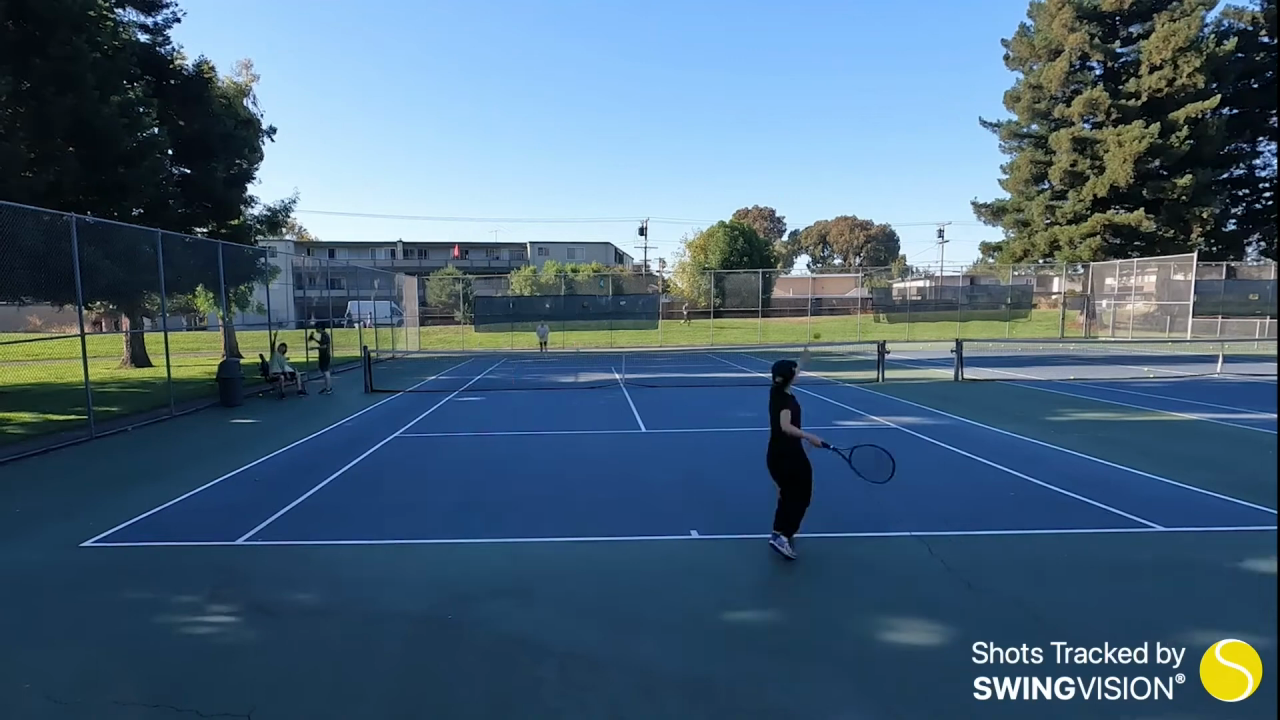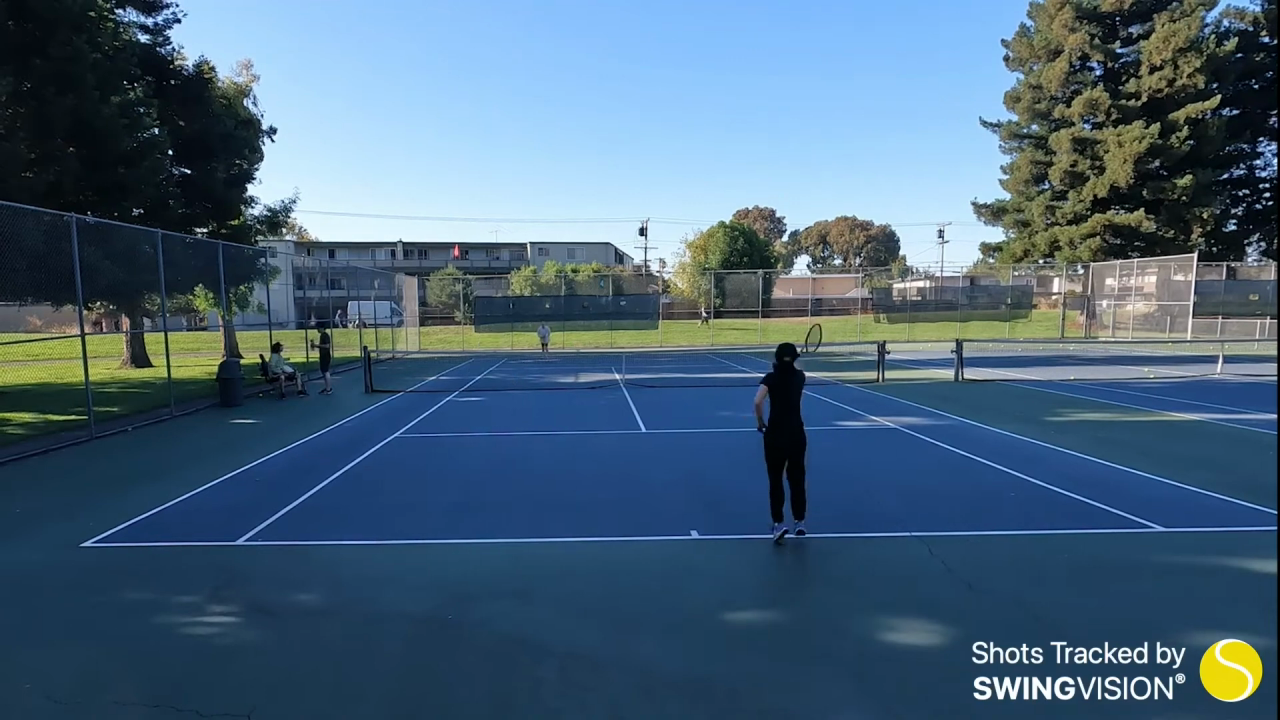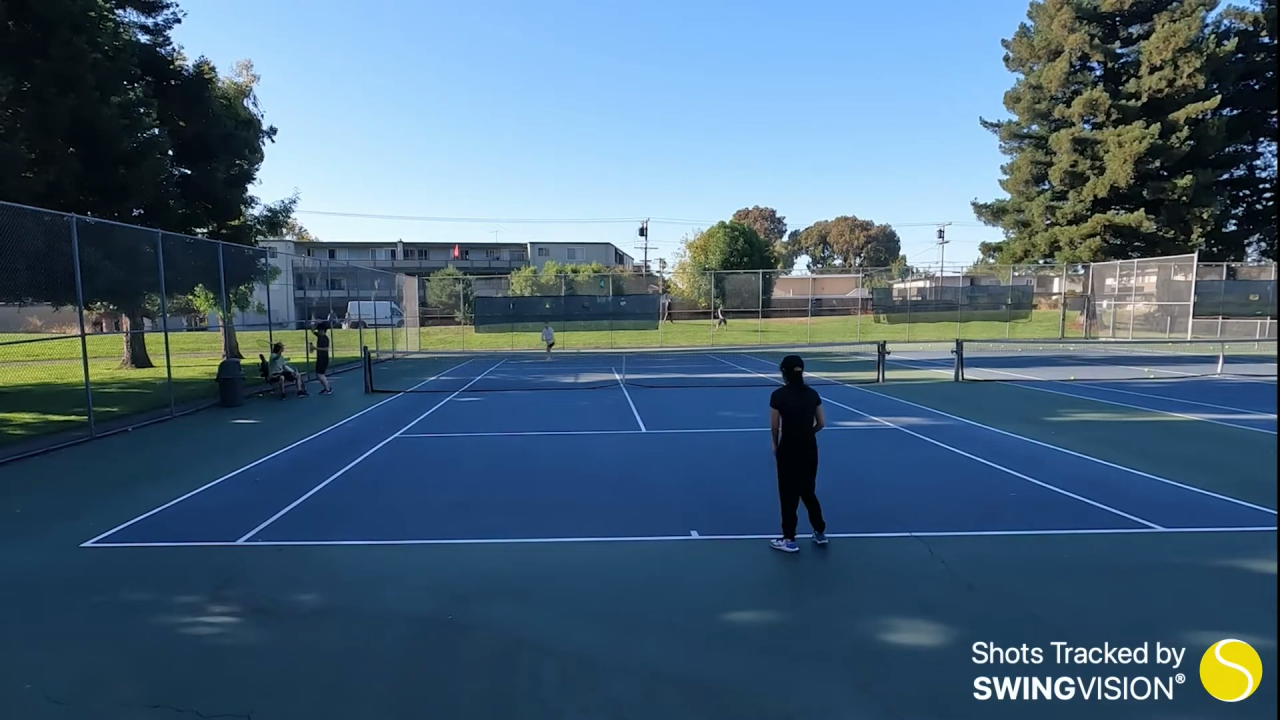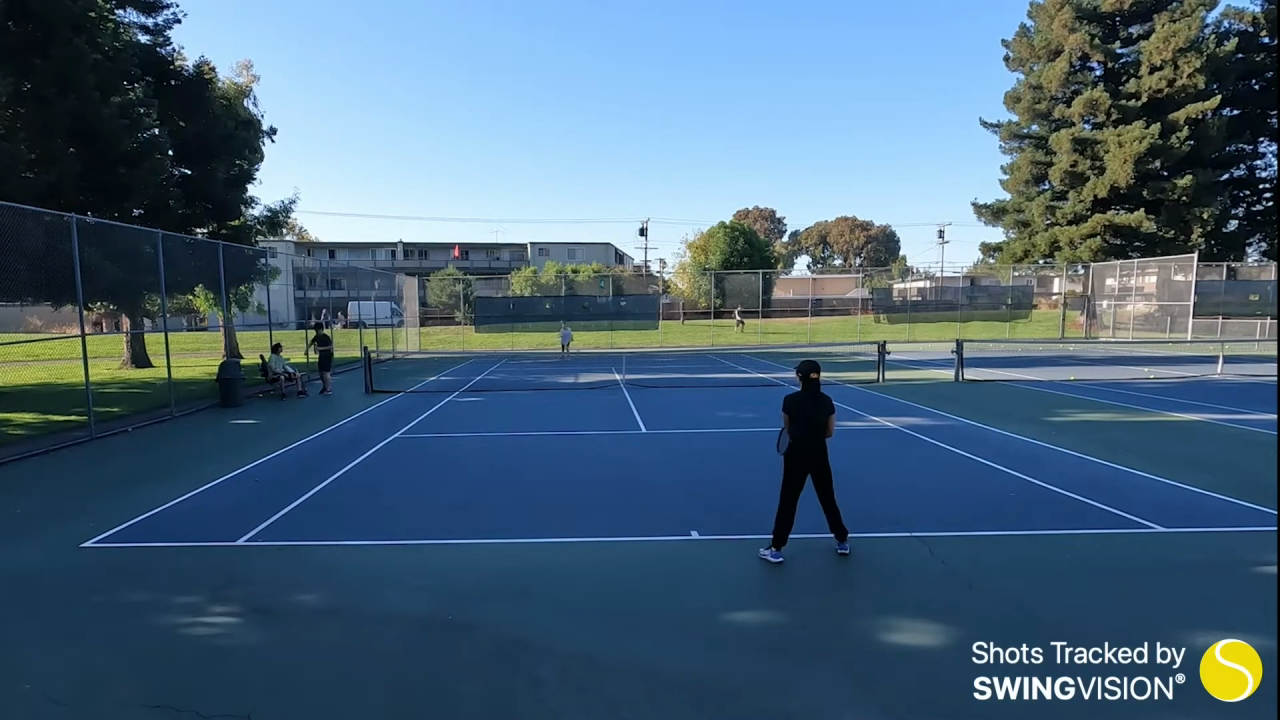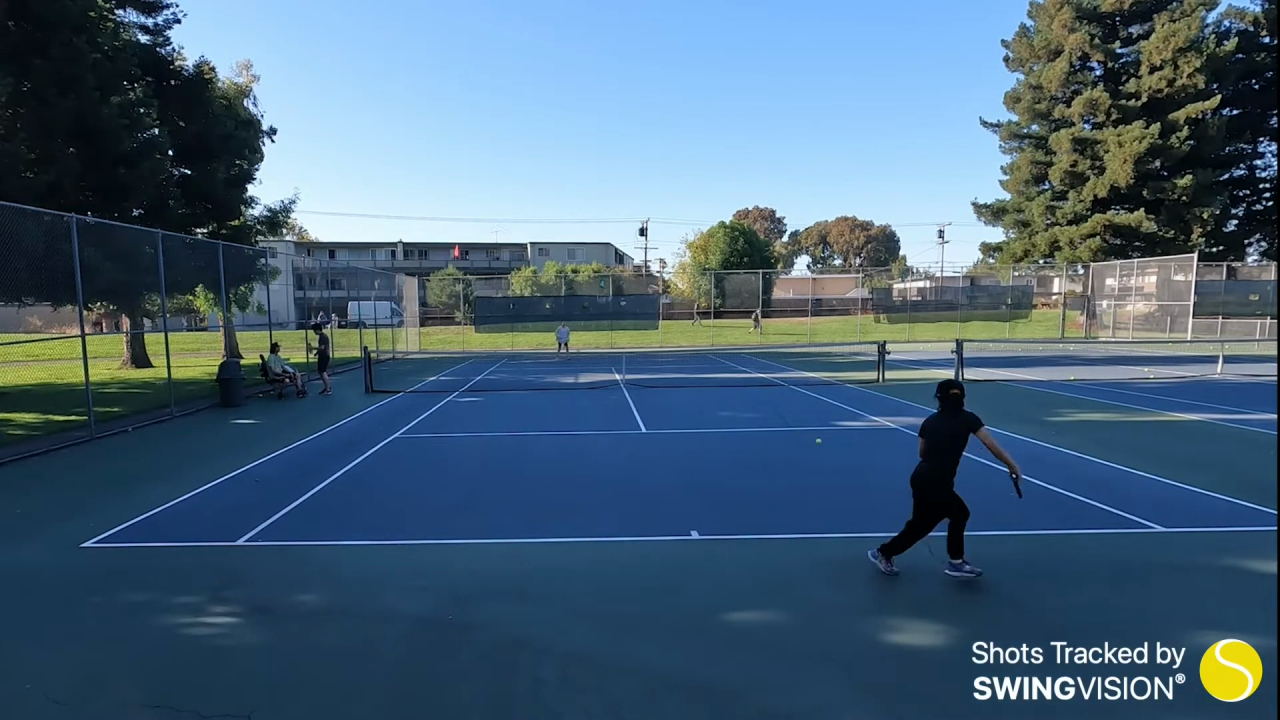
dt=1s
person 1, frame 1
left shoulder: (776, 393)
right shoulder: (786, 399)
right elbow: (786, 427)
right wrist: (808, 436)
left hip: (775, 455)
right hip: (790, 455)
left knee: (787, 495)
right knee: (800, 497)
left ankle: (778, 532)
right ankle: (784, 536)
person 1, frame 2
left shoulder: (770, 378)
right shoulder: (798, 376)
left elbow: (757, 402)
left wrist: (760, 421)
right wrist: (793, 362)
left hip: (775, 436)
right hip: (797, 436)
left knee: (776, 482)
right knee: (797, 479)
left ankle: (779, 524)
right ankle: (799, 523)
person 1, frame 3
left shoulder: (779, 395)
right shoulder: (812, 394)
left elbow: (775, 426)
right elbow: (821, 423)
left wrist: (776, 444)
left hip: (789, 448)
right hip: (809, 448)
left knee: (788, 493)
right knee: (808, 491)
left ankle: (789, 539)
right ankle: (820, 532)
person 1, frame 4
left shoulder: (790, 400)
right shoulder: (827, 401)
left elbow: (788, 430)
right elbow: (829, 432)
left hip: (797, 455)
right hip: (819, 455)
left knee: (788, 501)
right knee: (828, 499)
left ankle: (776, 549)
right ankle: (842, 541)
person 1, frame 5
left shoulder: (929, 421)
right shoulder: (968, 419)
right elbow: (993, 447)
right wrist: (1013, 467)
left hip: (923, 477)
right hip: (934, 482)
left knee: (960, 513)
right knee: (919, 526)
left ankle: (956, 562)
right ankle: (882, 554)
